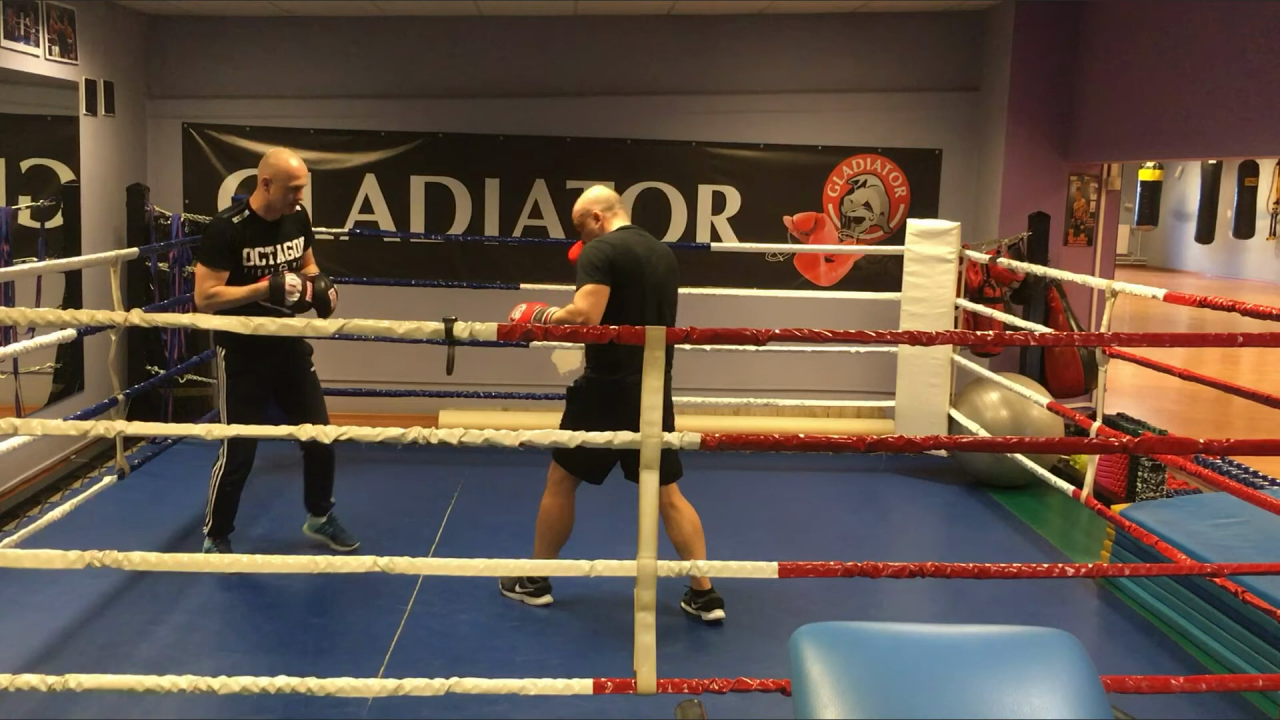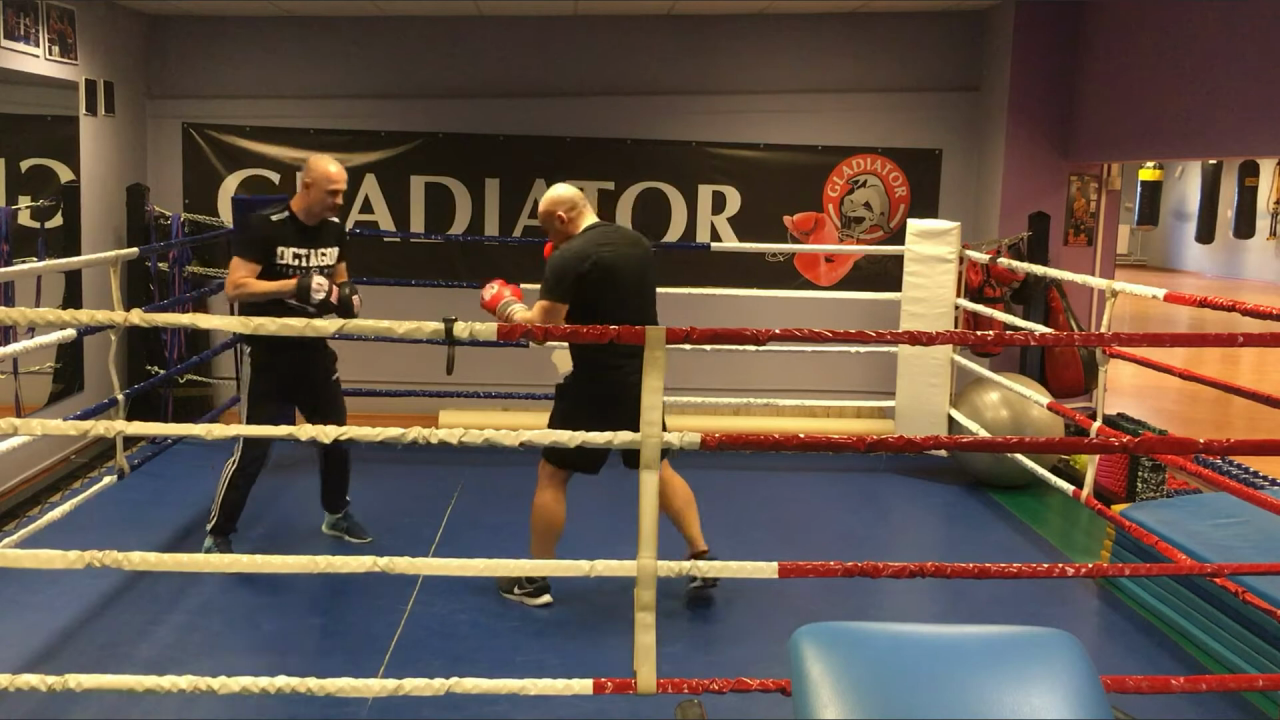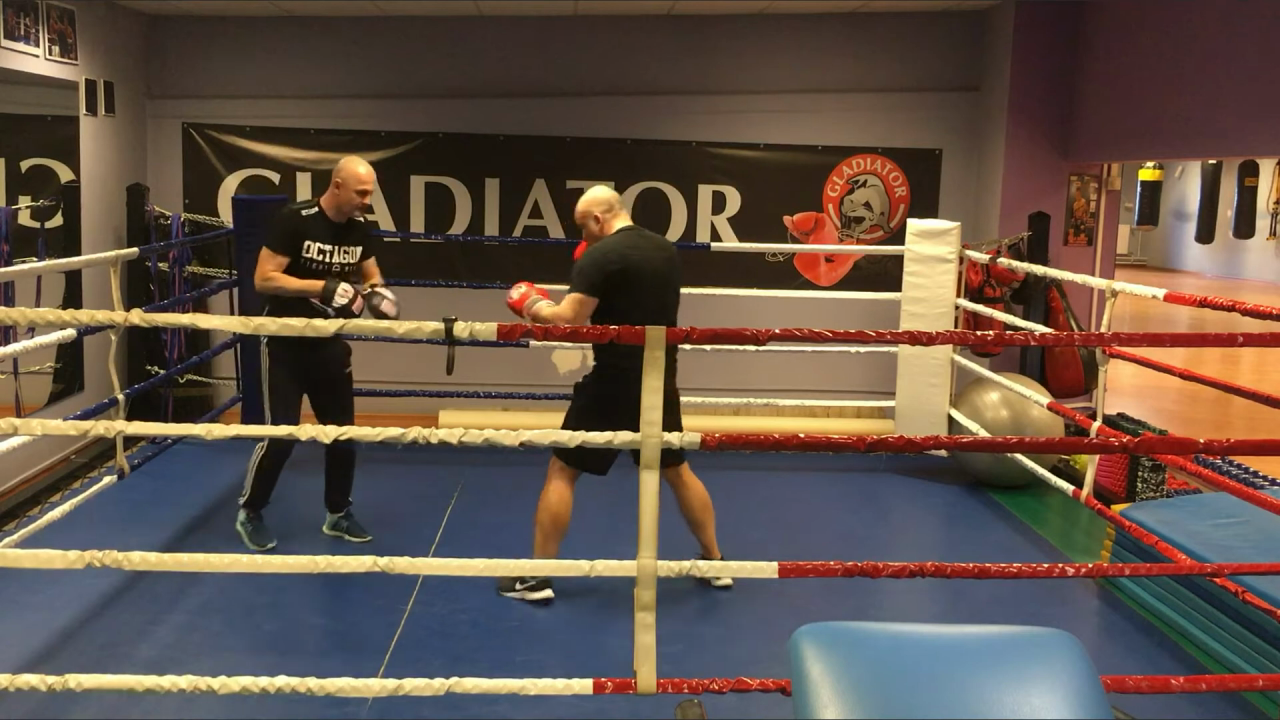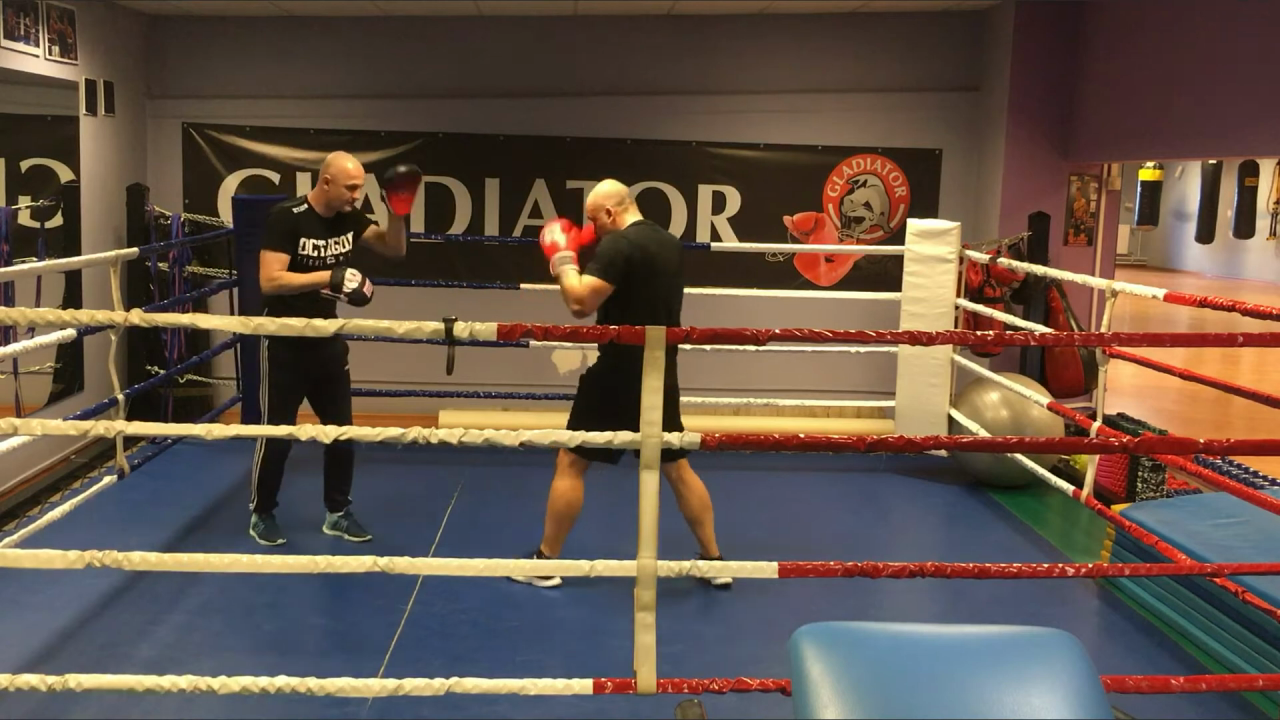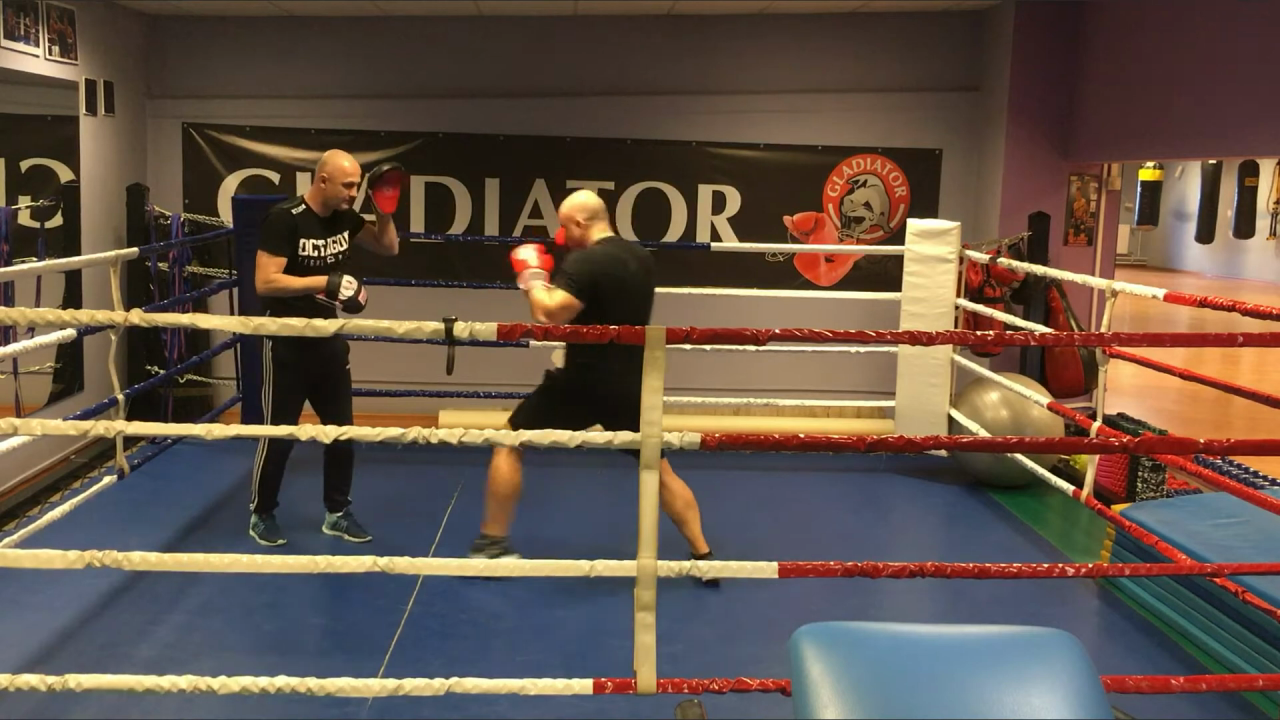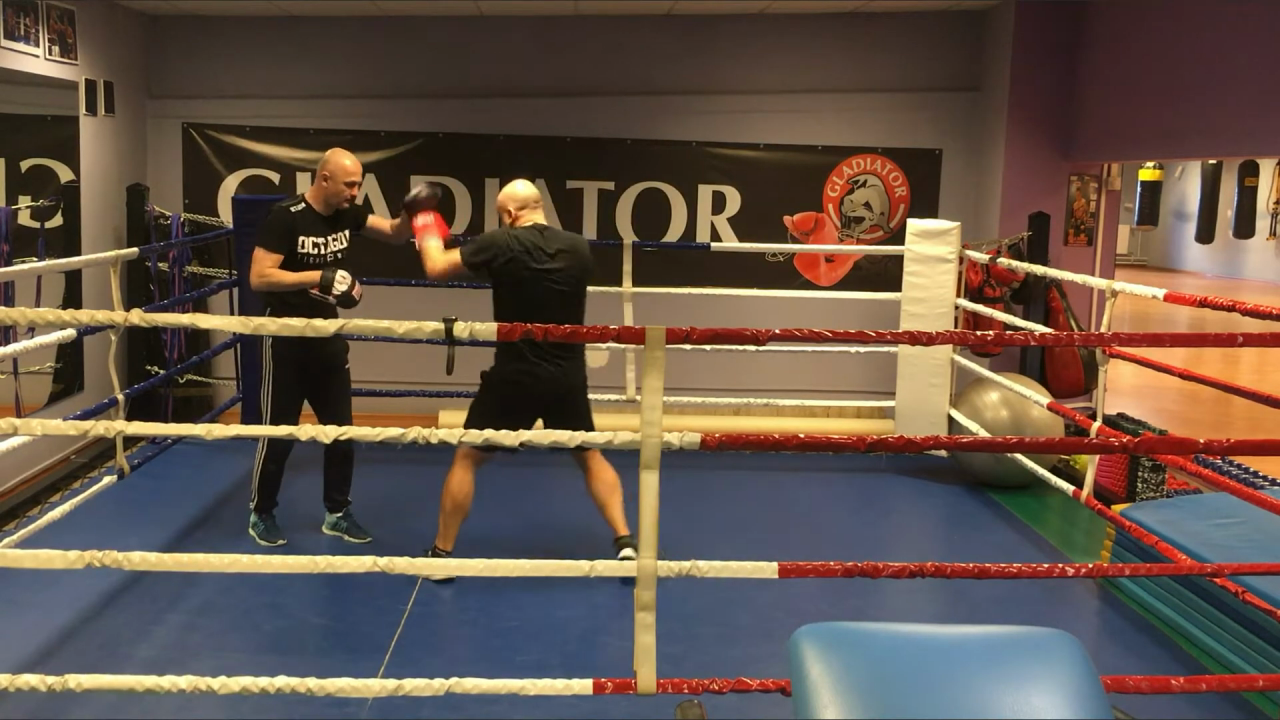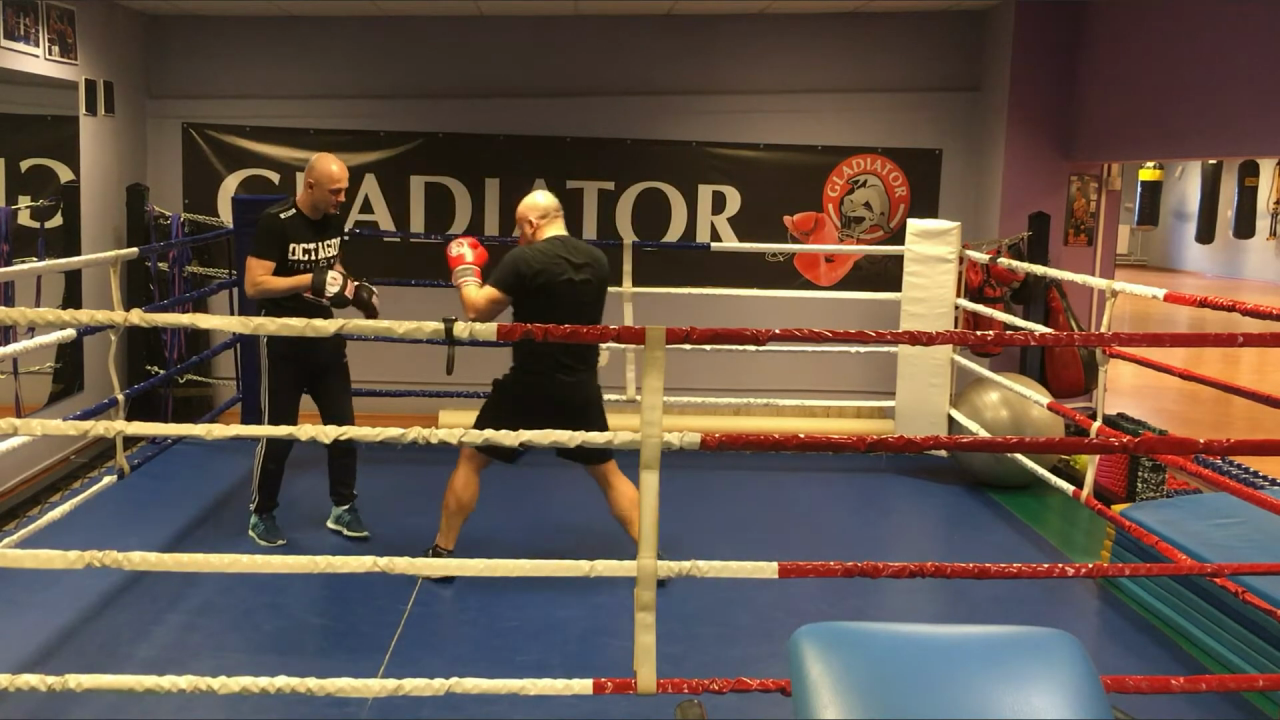
dt=0.3s
person 1, frame 1
left shoulder: (601, 251)
right shoulder: (664, 254)
left elbow: (585, 315)
left wrist: (541, 316)
left hip: (608, 387)
left knee: (561, 479)
right knee: (666, 491)
left ankle: (536, 581)
right ankle: (704, 592)
person 1, frame 2
left shoulder: (570, 258)
right shoulder: (638, 243)
left elbow: (543, 327)
left wrist: (508, 306)
left hip: (596, 385)
right hip: (643, 379)
left knee: (552, 476)
right knee: (659, 469)
left ankle: (534, 580)
right ankle: (700, 557)
person 1, frame 3
left shoulder: (599, 255)
right shoulder: (666, 250)
left elbow: (570, 322)
left wrist: (531, 305)
left hip: (613, 385)
right hip: (661, 382)
left knee: (561, 471)
right knee: (677, 472)
left ankle: (537, 576)
right ankle: (714, 562)
person 1, frame 4
left shoulder: (619, 244)
right shoulder: (671, 245)
left elbow: (580, 303)
left wrist: (561, 255)
right wrist: (594, 249)
left hip: (618, 374)
right hip: (661, 375)
left knee: (570, 462)
right knee: (677, 468)
left ankle: (546, 561)
right ankle: (713, 560)
person 1, frame 5
left shoulder: (586, 262)
right shoulder: (641, 256)
left elbow: (550, 317)
left wrist: (533, 275)
right wrist: (561, 262)
left hip: (581, 383)
right hip: (627, 385)
left knee: (509, 447)
right knee: (658, 469)
left ankle: (494, 543)
right ankle: (703, 556)
person 1, frame 6
left shoulder: (501, 245)
right shoulder: (579, 247)
left elbow: (436, 268)
left wrist: (427, 232)
left hip: (514, 377)
right hip: (567, 377)
left knee: (466, 460)
right knee: (590, 458)
left ankle: (442, 555)
right ankle: (625, 542)
person 1, frame 7
left shoulder: (522, 258)
right shoulder: (597, 260)
left elbow: (479, 312)
left wrist: (464, 270)
left hip: (529, 383)
right hip: (580, 386)
left knee: (471, 460)
right knee: (608, 470)
left ankle: (443, 553)
person 2, frame 1
left shoulder: (298, 219)
right shoulder: (226, 228)
right elbow: (204, 298)
left wrist: (318, 285)
right wrist: (266, 288)
left hip: (289, 348)
right hip: (242, 356)
left knee: (320, 437)
right knee: (238, 452)
left ankle: (320, 519)
right ankle: (216, 537)
person 2, frame 2
left shoulder: (333, 229)
right shoulder: (265, 227)
right elbow: (235, 288)
left wrist: (345, 294)
right wrist: (296, 286)
left hip: (314, 350)
right hip: (268, 355)
left knee: (336, 440)
right knee: (253, 450)
left ankle: (336, 515)
right ankle: (217, 535)
person 2, frame 3
left shoulder: (357, 229)
right shoulder: (294, 221)
left elbow: (371, 276)
right elbow: (263, 278)
left wrist: (378, 294)
right wrist: (323, 288)
left hip: (329, 343)
right hip: (285, 344)
left knee: (343, 434)
right knee: (283, 434)
left ankle: (338, 513)
right ankle: (250, 512)
person 2, frame 4
left shoulder: (349, 218)
right shoulder: (287, 217)
left elbow: (394, 249)
right elbow: (270, 281)
left wrist: (398, 209)
right wrist: (330, 277)
left hip: (327, 340)
right hip: (285, 344)
left knee: (341, 431)
right knee: (278, 435)
left ankle: (337, 512)
right ankle: (261, 513)
person 2, frame 5
left shoulder: (344, 216)
right shoulder: (285, 218)
left elbow: (387, 248)
right elbow: (265, 282)
left wrist: (384, 210)
right wrist: (325, 283)
left hip: (328, 340)
right hip: (287, 344)
left knee: (342, 431)
right knee: (279, 434)
left ankle: (337, 512)
right ankle: (261, 514)
person 2, frame 6
left shoulder: (347, 214)
right shoulder: (285, 216)
left elbow: (396, 233)
right elbow: (259, 277)
left wrist: (413, 214)
right wrist: (318, 277)
left hip: (328, 339)
right hip: (286, 341)
left knee: (341, 431)
right knee: (280, 433)
left ankle: (337, 512)
right ankle: (261, 514)
person 2, frame 7
left shoulder: (334, 220)
right shoulder: (276, 223)
right elbow: (253, 285)
left wrist: (354, 288)
right wrist: (310, 280)
left hip: (325, 337)
right hip: (283, 342)
left knee: (343, 425)
right knee: (279, 433)
left ankle: (342, 508)
right ankle: (261, 514)
